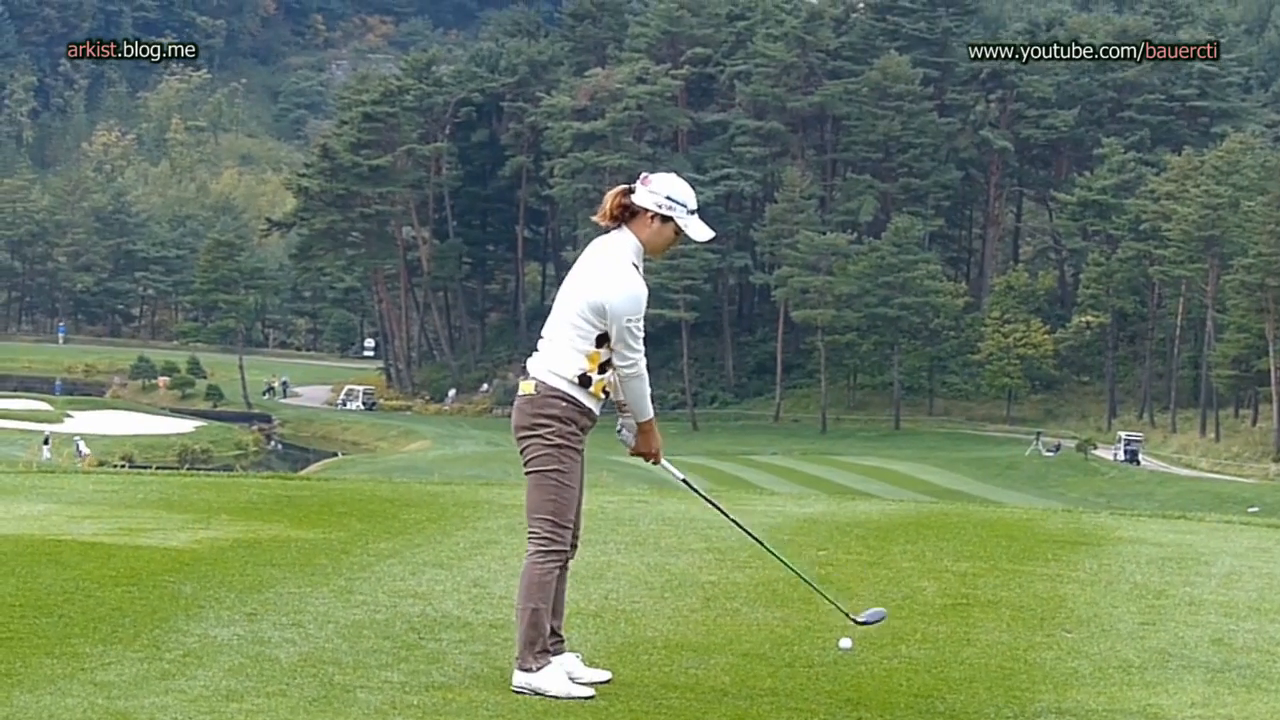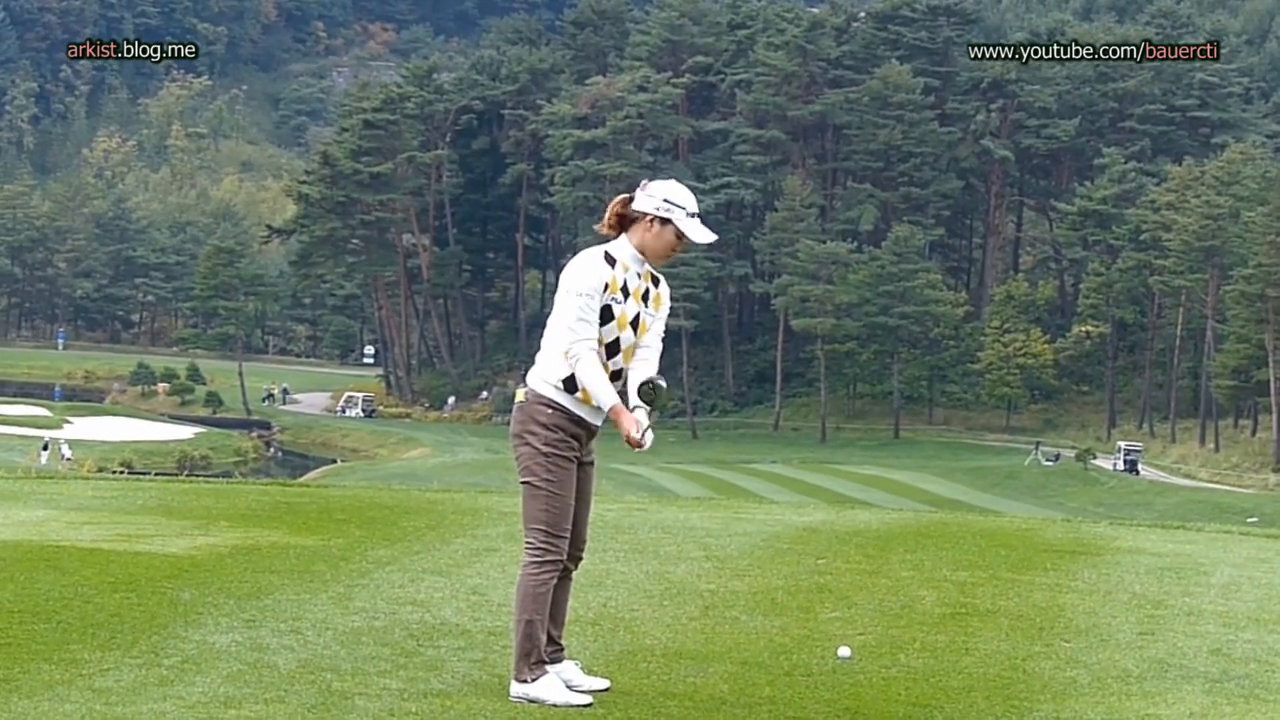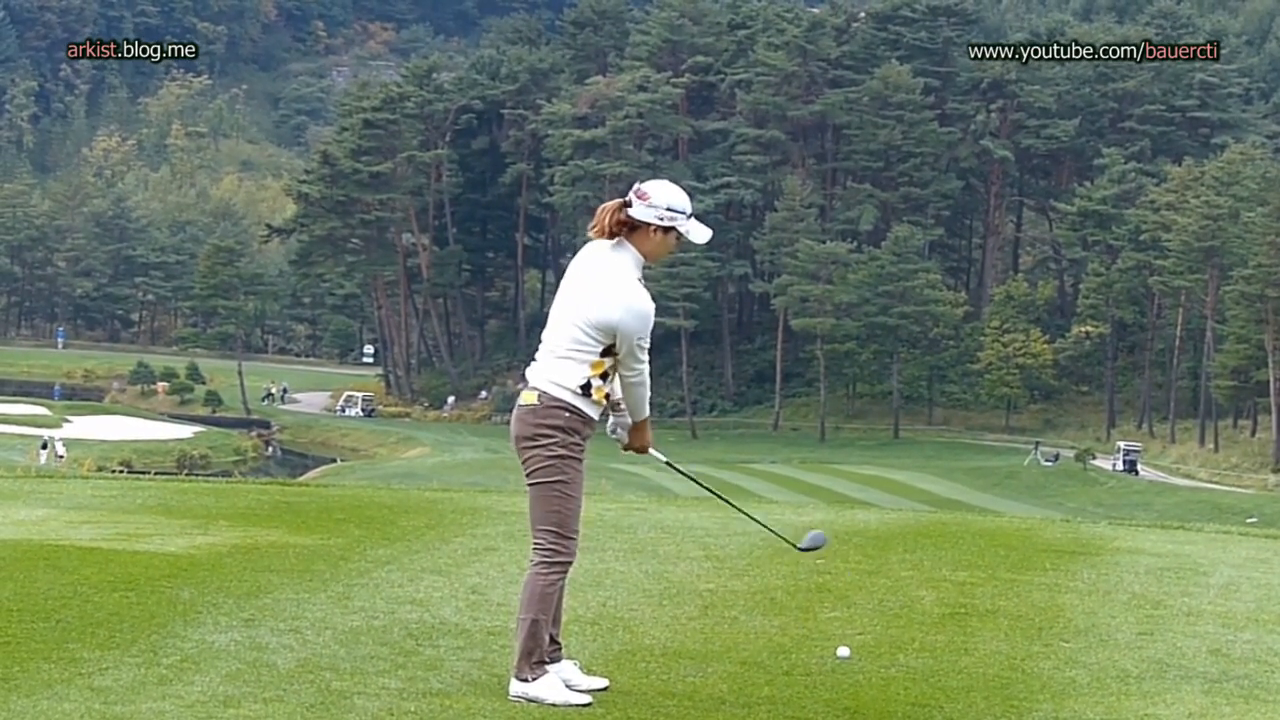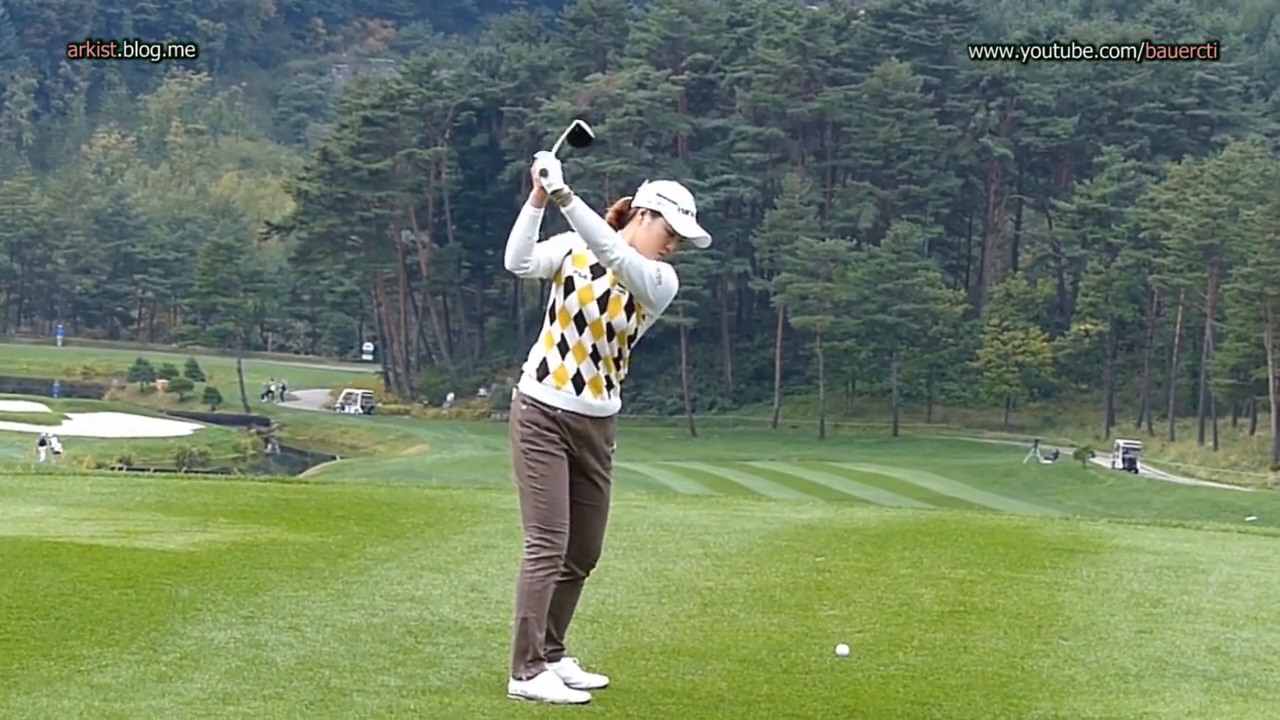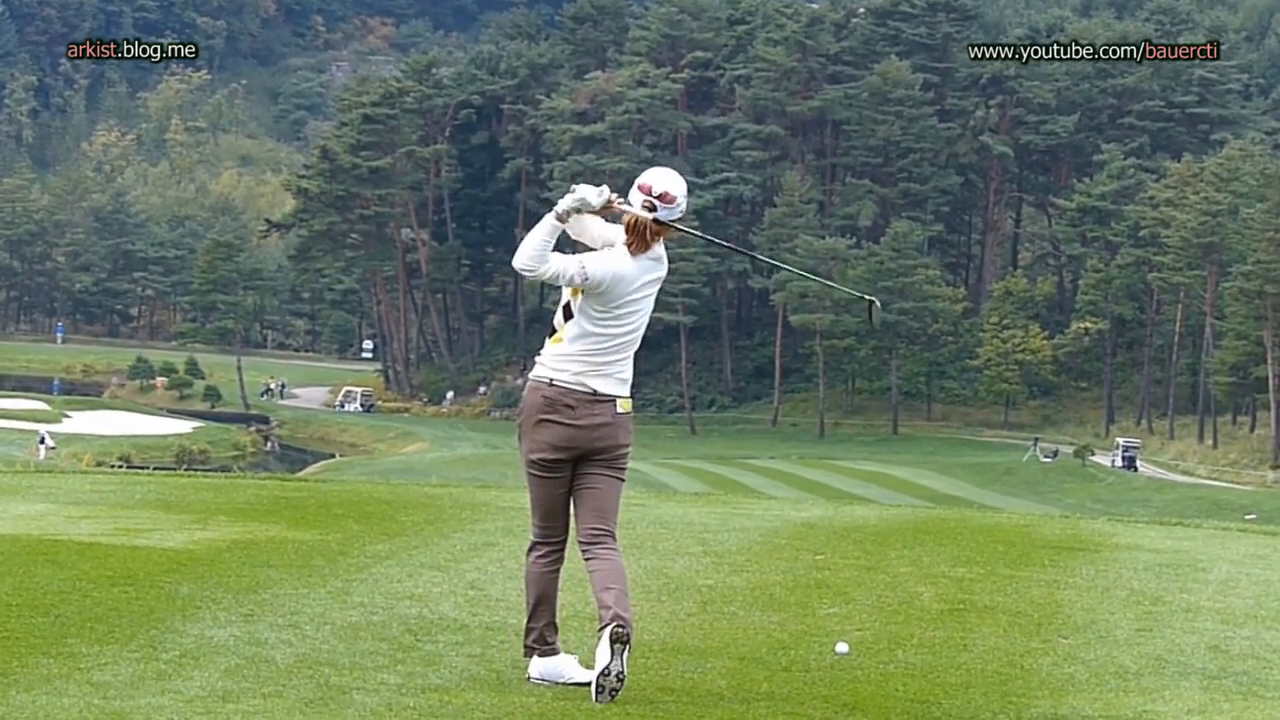
dt=1s
person 1, frame 1
left shoulder: (606, 247)
right shoulder: (624, 282)
right elbow: (629, 362)
left wrist: (631, 411)
right wrist: (647, 426)
left hip: (557, 407)
right hip: (554, 411)
left knee: (563, 541)
right knee: (550, 540)
left ankle: (552, 652)
right ankle: (531, 665)
person 1, frame 2
left shoulder: (657, 291)
right shoulder: (591, 267)
left elbow: (646, 358)
right elbow: (581, 353)
left wrist: (639, 413)
right wrist: (617, 411)
left hip: (582, 426)
right hip: (548, 416)
left knee: (568, 553)
right knee: (546, 550)
left ankle: (551, 660)
right ankle: (527, 674)
person 1, frame 3
left shoulder: (595, 253)
right shoulder: (633, 301)
right elbow: (634, 369)
left wrist: (615, 405)
right wrist: (639, 422)
left hip: (545, 411)
right hip: (555, 422)
left knee: (557, 549)
right knee: (554, 550)
left ankle: (550, 660)
right ankle: (527, 674)
person 1, frame 4
left shoulder: (661, 282)
right shoulder: (569, 248)
left elbow: (615, 259)
right elbow: (517, 263)
left wrist: (565, 197)
right wrist: (539, 198)
left hip: (596, 427)
right hip: (542, 413)
left knee: (583, 553)
right knee: (547, 545)
left ankle: (551, 656)
right ankle: (527, 671)
person 1, frame 5
left shoulder: (611, 269)
right shoulder: (655, 259)
left elbow: (527, 262)
right elbow: (596, 229)
left wrist: (568, 205)
right wrist: (580, 206)
left hip: (551, 406)
right hip: (609, 417)
left knee: (548, 539)
right knee: (599, 539)
left ankle: (543, 654)
right ankle: (616, 626)
